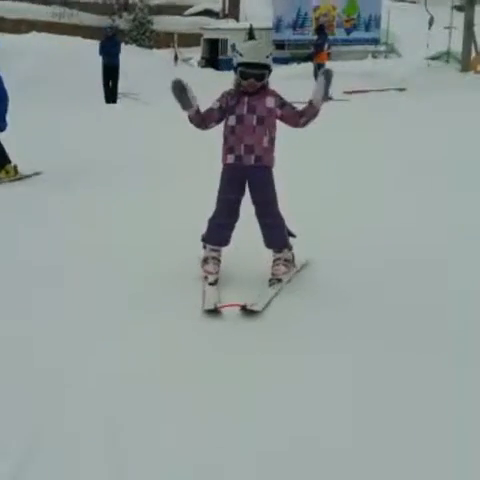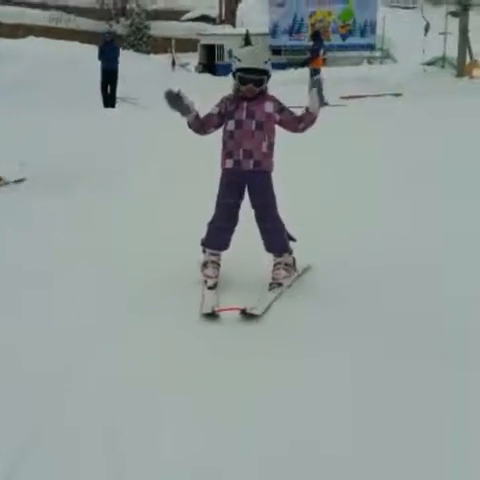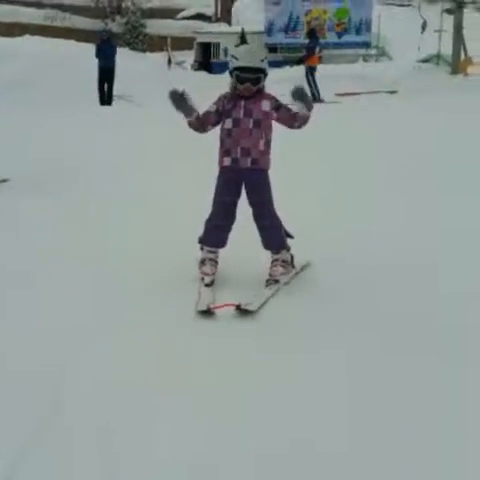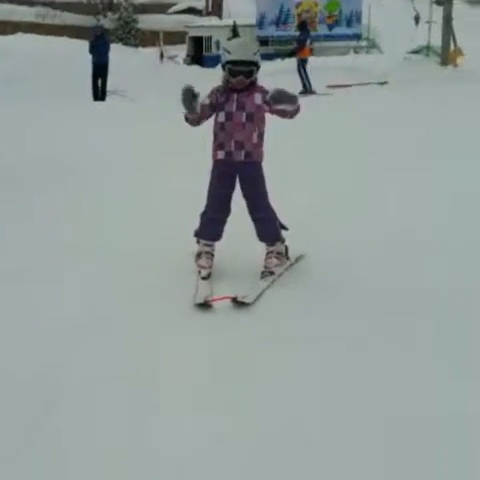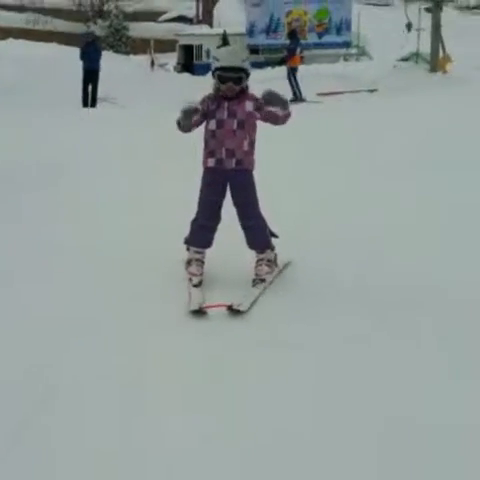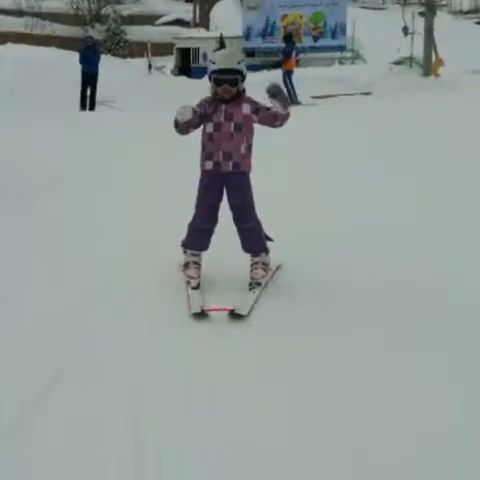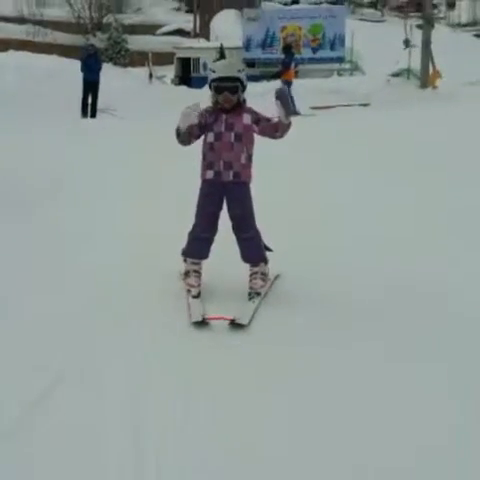
dt=0.1s
person 1, frame 1
left shoulder: (272, 100)
right shoulder: (229, 98)
left elbow: (299, 119)
right elbow: (204, 122)
left wrist: (316, 100)
right wrist: (190, 106)
left hip: (261, 165)
right hip: (233, 164)
left knee: (268, 211)
right knee: (225, 211)
left ankle: (282, 254)
right ankle: (212, 252)
person 1, frame 2
left shoulder: (271, 104)
right shoulder: (227, 104)
left elbow: (298, 124)
right elbow: (204, 127)
left wrist: (313, 108)
right wrist: (188, 112)
left hip: (260, 170)
right hip: (231, 169)
left knee: (267, 215)
right knee: (224, 215)
left ankle: (283, 259)
right ankle: (211, 257)
person 1, frame 3
left shoulder: (268, 102)
right shoulder: (225, 102)
left elbow: (294, 121)
right elbow: (203, 125)
left wrist: (304, 108)
right wrist: (189, 112)
left hip: (257, 168)
right hip: (229, 167)
left knee: (265, 213)
right knee: (221, 213)
left ankle: (281, 256)
right ankle: (209, 254)
person 1, frame 4
left shoulder: (261, 95)
right shoulder: (218, 94)
left elbow: (289, 112)
right elbow: (196, 120)
left wrist: (290, 103)
right wrist: (191, 109)
left hip: (250, 160)
right hip: (222, 159)
left knee: (259, 205)
right knee: (216, 205)
left ankle: (276, 248)
right ankle: (205, 248)
person 1, frame 5
left shoulder: (252, 102)
right shoulder: (209, 102)
left elbow: (280, 118)
right elbow: (187, 126)
left wrist: (281, 107)
right wrist: (185, 117)
left hip: (242, 168)
right hip: (213, 167)
left knee: (250, 213)
right knee: (207, 213)
left ankle: (265, 255)
right ankle: (195, 254)
person 1, frame 6
left shoulder: (248, 105)
right shoulder: (206, 105)
left elbow: (275, 120)
right elbow: (184, 129)
left wrist: (281, 106)
right wrist: (182, 118)
left hip: (238, 170)
right hip: (210, 170)
left knee: (245, 216)
right knee: (204, 215)
left ankle: (260, 258)
right ankle: (192, 258)
person 1, frame 7
left shoulder: (249, 116)
right shoulder: (207, 115)
left elbow: (276, 131)
right elbow: (185, 140)
left wrist: (284, 115)
right wrist: (184, 125)
left hip: (239, 180)
right hip: (211, 179)
left knee: (245, 226)
right knee: (204, 224)
left ankle: (259, 268)
right ankle: (192, 266)
